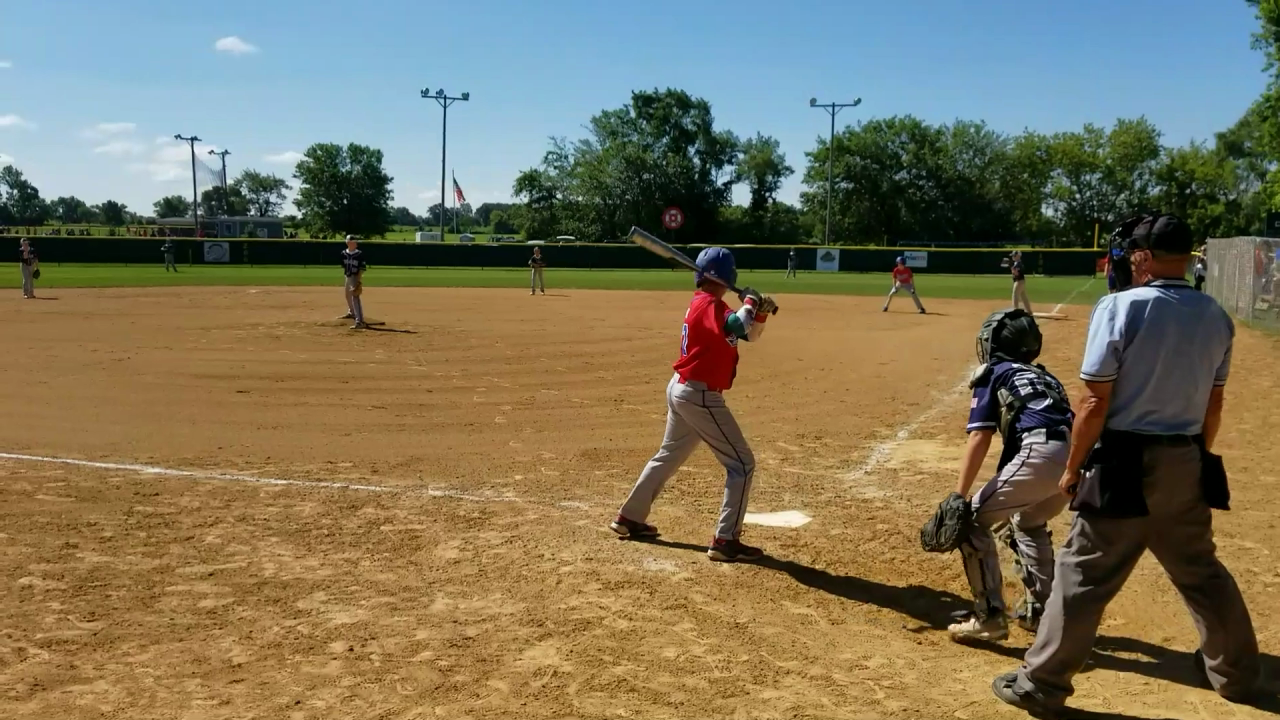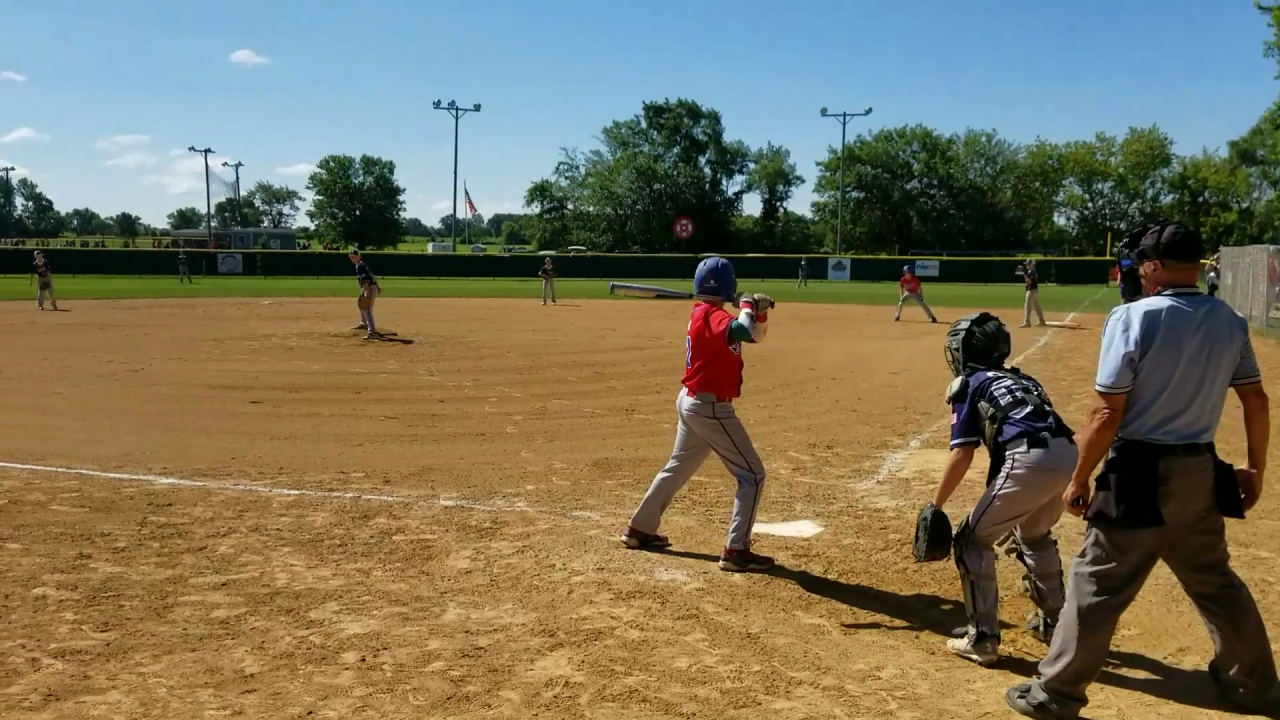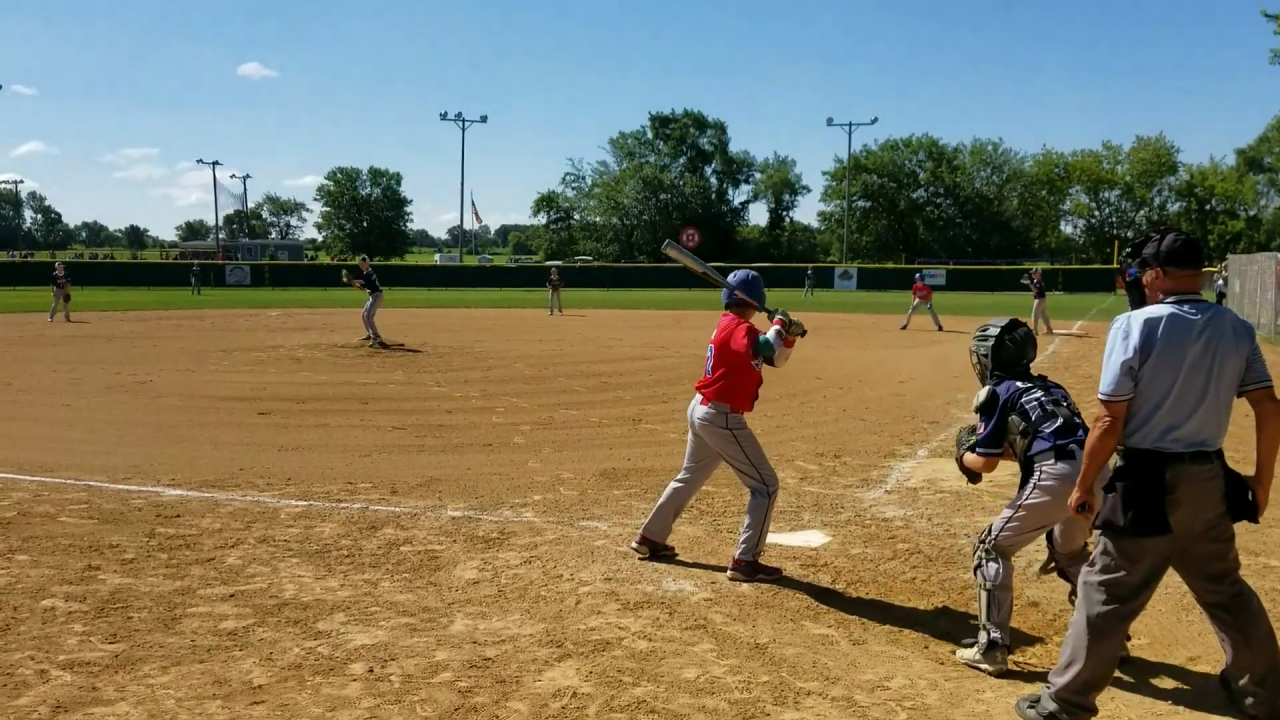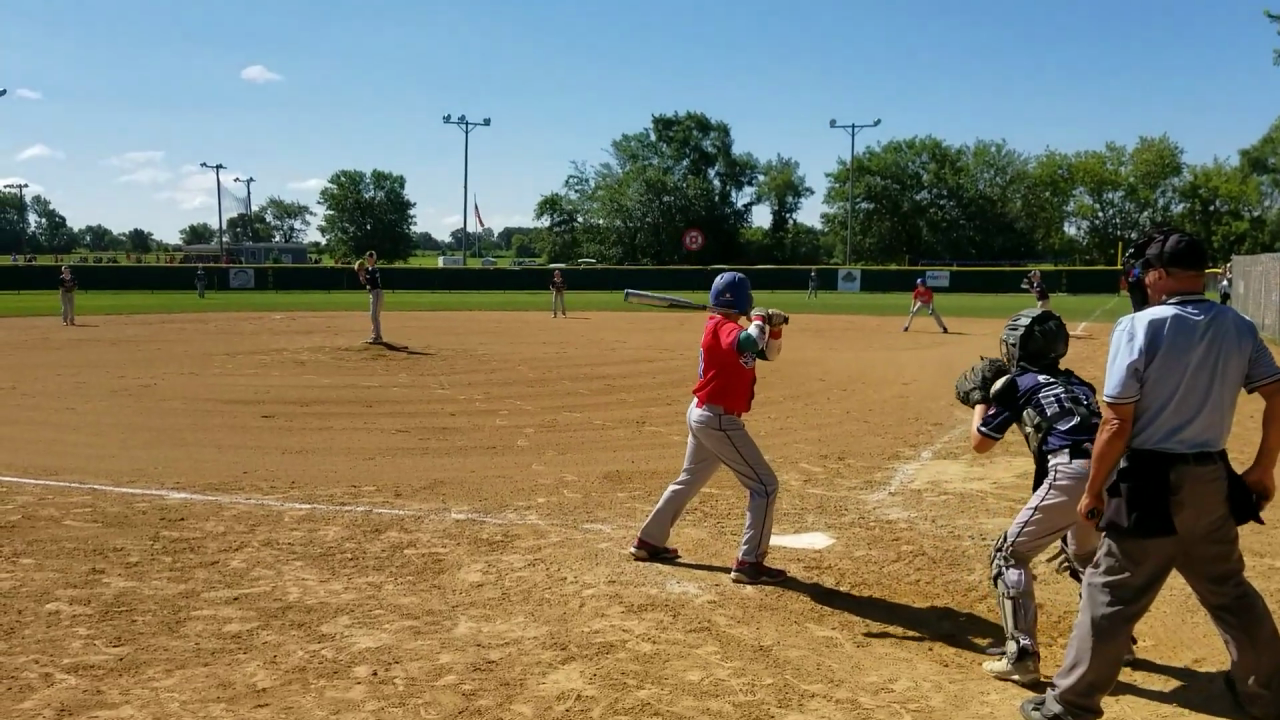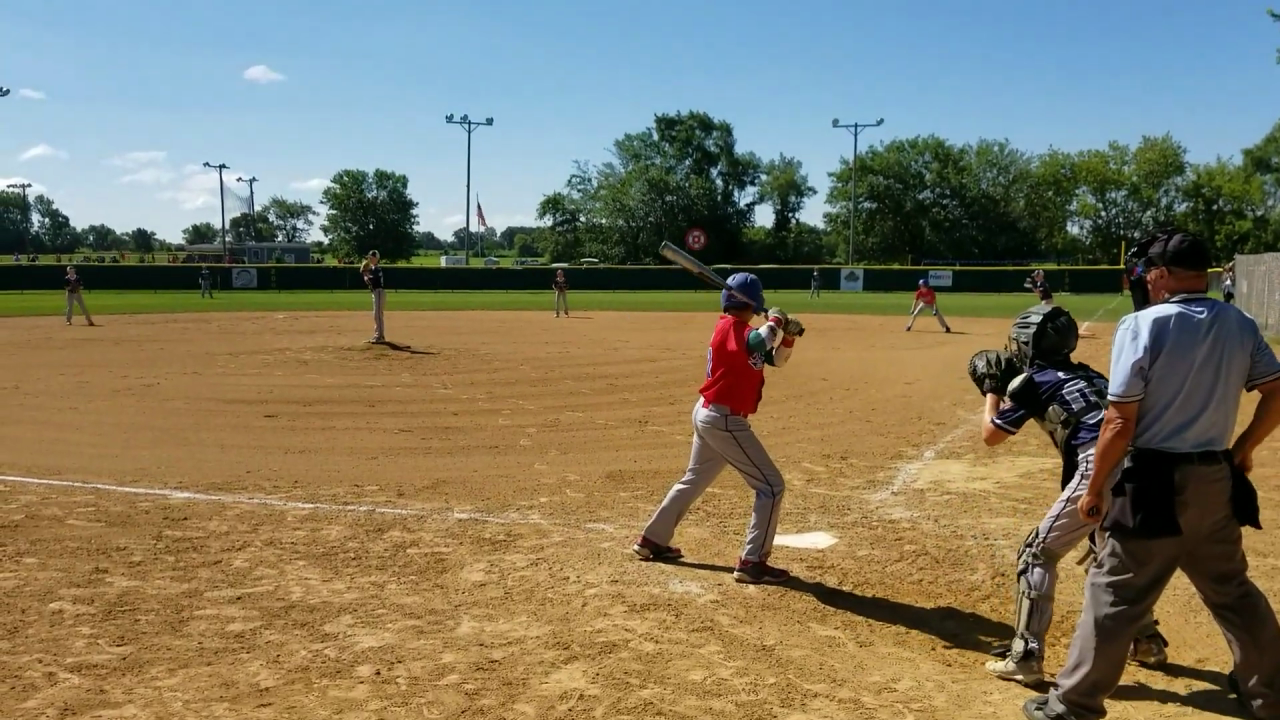
dt=0.5s
person 1, frame 1
left shoulder: (1120, 307)
right shoulder: (1215, 316)
left elbow: (1096, 401)
right elbow: (1213, 403)
left wrist: (1074, 467)
left hip: (1125, 465)
right hip: (1187, 464)
left knee: (1082, 576)
right knee: (1202, 573)
left ankle: (1040, 685)
right ankle: (1235, 673)
person 1, frame 2
left shoulder: (1133, 317)
right shoulder: (1229, 321)
left elbow: (1108, 413)
left wrist: (1079, 480)
left hip: (1140, 474)
right hip: (1201, 472)
left knee: (1096, 586)
right knee: (1215, 581)
person 1, frame 3
left shoulder: (1135, 325)
right shoulder: (1236, 329)
left elbow: (1110, 421)
left wrist: (1084, 486)
left hip: (1148, 483)
right hip: (1209, 480)
left knee: (1106, 595)
right knee: (1226, 590)
person 1, frame 4
left shoulder: (1138, 327)
right shoulder: (1238, 328)
left elbow: (1117, 424)
left wrist: (1092, 491)
left hip: (1150, 484)
right hip: (1213, 481)
left knee: (1109, 595)
right knee: (1229, 591)
person 1, frame 5
left shoulder: (1143, 324)
right shoulder: (1241, 326)
left elbow: (1120, 422)
left wrist: (1094, 489)
left hip: (1154, 482)
right hip: (1216, 480)
left knee: (1112, 595)
right knee: (1232, 590)
person 2, frame 1
left shoulder: (992, 374)
right shoulder: (1045, 377)
left elbow: (979, 438)
left wrist: (959, 497)
left hip: (1041, 453)
left knee: (972, 520)
right knee: (1028, 522)
left ankle: (990, 614)
right ankle: (1042, 610)
person 2, frame 2
left shoulder: (969, 385)
right shoulder: (1023, 380)
left elbow: (962, 455)
left wrist: (935, 506)
left hip: (1030, 461)
right hip: (1068, 457)
left knee: (972, 539)
right knee: (1034, 535)
left ankle: (982, 639)
right ankle: (1051, 622)
person 2, frame 3
left shoulder: (996, 393)
right shoulder: (1049, 387)
left elbow: (985, 462)
left wrist: (963, 455)
right wrist: (1013, 450)
left hip: (1056, 476)
left knee: (992, 548)
right knee: (1068, 549)
left ankle: (991, 648)
person 2, frame 4
left shoulder: (1015, 385)
right shoulder: (1077, 383)
left elbow: (980, 443)
left wrist: (981, 400)
left hip: (1071, 475)
left knee: (1009, 555)
right knee: (1085, 552)
left ankle: (1021, 656)
person 2, frame 5
left shoulder: (1032, 382)
right shoulder: (1089, 376)
left elbow: (990, 435)
left wrist: (992, 389)
left knee: (1038, 553)
left ankle: (1026, 657)
right ankle: (1147, 641)
person 3, frame 1
left shoulder: (703, 303)
right shoulder: (710, 305)
left elbow: (748, 334)
right elbow: (737, 326)
left wrist: (761, 312)
right wrist: (750, 302)
left hip: (680, 389)
right hip: (700, 395)
left knee: (668, 456)
right knee: (742, 463)
left ankle: (629, 518)
right ankle: (725, 541)
person 3, frame 2
left shoulder: (705, 314)
right shoulder: (712, 315)
left elbow: (755, 335)
right elbow: (742, 330)
left wrist: (759, 312)
right wrist: (747, 306)
left hip: (690, 401)
right hip: (710, 407)
left knee: (677, 467)
right knee: (752, 474)
left ankle: (640, 529)
right ankle: (736, 550)
person 3, frame 3
left shoulder: (730, 325)
right shoulder: (739, 328)
left elbow: (776, 359)
right elbow: (766, 348)
left wrist: (788, 336)
right wrist: (779, 324)
left hip: (701, 410)
right hip: (722, 417)
left knee: (689, 478)
right knee: (765, 485)
left ankle: (649, 537)
right ankle: (745, 561)
person 3, frame 4
left shoulder: (724, 328)
right shoulder: (723, 326)
left elbow: (769, 353)
right elbow: (750, 342)
left wrist: (774, 328)
right wrist: (759, 319)
left hip: (702, 414)
right hip: (718, 419)
left knee: (689, 480)
right knee: (764, 485)
left ankle: (648, 541)
right ankle: (748, 563)
person 3, frame 5
left shoulder: (734, 329)
right shoulder: (732, 327)
left elbow: (776, 359)
right elbow: (759, 343)
left wrist: (788, 336)
right wrist: (775, 321)
left hip: (708, 414)
right hip: (724, 420)
left knee: (693, 480)
right knee: (771, 486)
left ankle: (652, 540)
right ankle: (751, 562)
